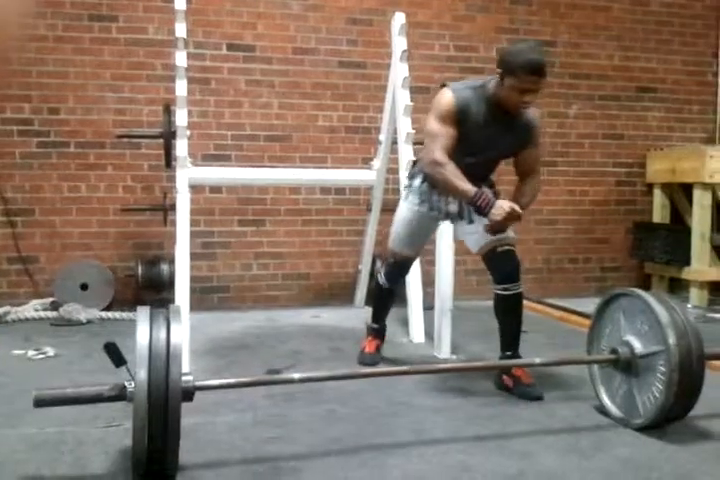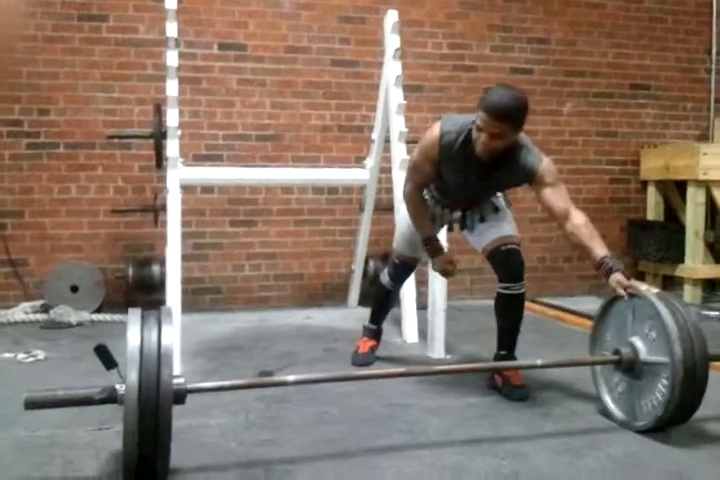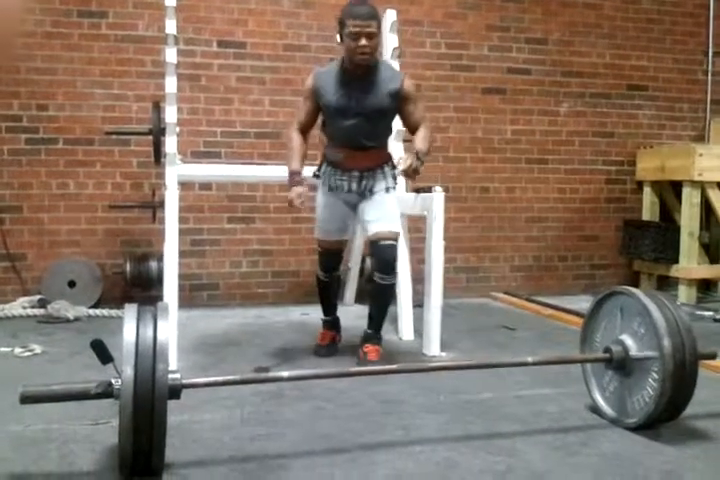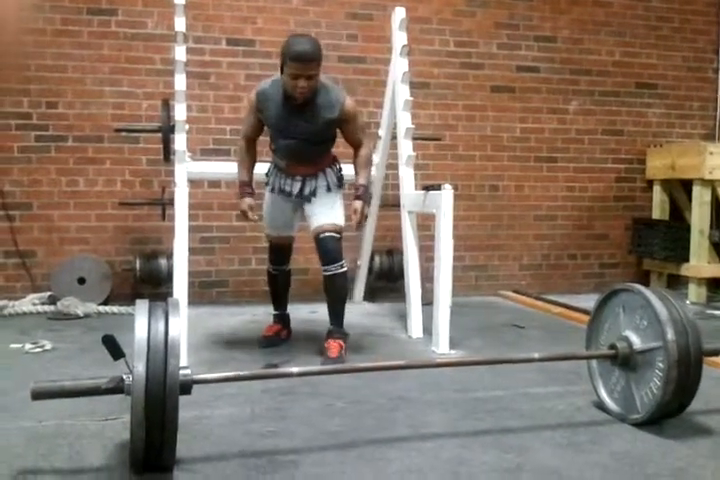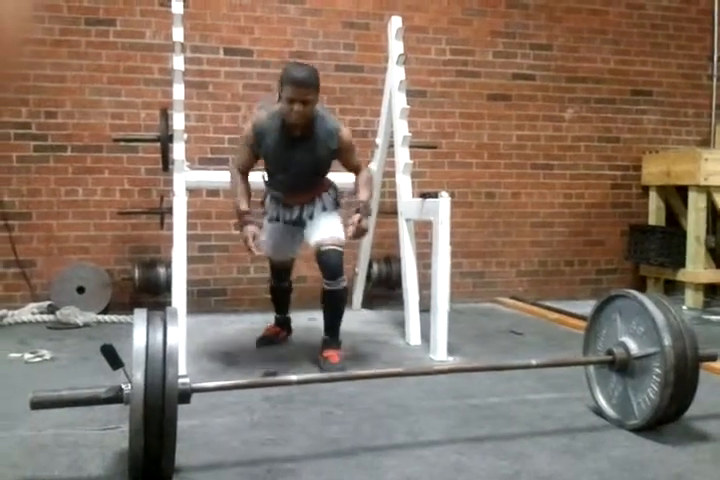
dt=1s
person 1, frame 1
left shoulder: (528, 124)
right shoulder: (454, 100)
left elbow: (530, 177)
right elbow: (434, 161)
left wrist: (512, 211)
right wrist: (488, 205)
left hip: (478, 193)
right hip: (428, 187)
left knee: (508, 268)
right knee: (396, 264)
left ankle: (510, 364)
right ankle: (375, 332)
person 1, frame 2
left shoulder: (532, 164)
right shoulder: (440, 136)
left elbow: (569, 215)
right elbow: (413, 188)
left wrist: (611, 266)
right wrist: (433, 249)
left hip: (484, 204)
right hip: (432, 199)
left knee: (511, 268)
right knee: (401, 264)
left ankle: (504, 363)
right ankle: (371, 333)
person 1, frame 3
left shoulder: (398, 83)
right shoulder: (319, 81)
left elbow: (420, 127)
right elbow: (299, 131)
left wrist: (416, 155)
right wrist: (295, 177)
left hip: (379, 178)
right hip: (334, 177)
left knee: (385, 256)
right knee: (329, 258)
left ankle: (372, 336)
right ankle: (330, 326)
person 1, frame 4
left shoulder: (340, 102)
right shoulder: (262, 96)
left elbow: (361, 146)
right elbow: (248, 142)
left wrist: (361, 193)
right wrist: (245, 190)
left hip: (323, 180)
right hip: (281, 178)
left knee: (330, 248)
right knee: (278, 251)
left ankle: (336, 333)
right ankle: (281, 321)
person 1, frame 5
left shoulder: (336, 132)
right shoulder: (258, 128)
left elbow: (361, 170)
right elbow: (239, 173)
left wrist: (362, 209)
right wrist: (245, 220)
left hip: (319, 204)
right hip: (278, 205)
left knee: (332, 263)
right knee: (280, 269)
left ankle: (331, 343)
right ankle: (282, 323)
